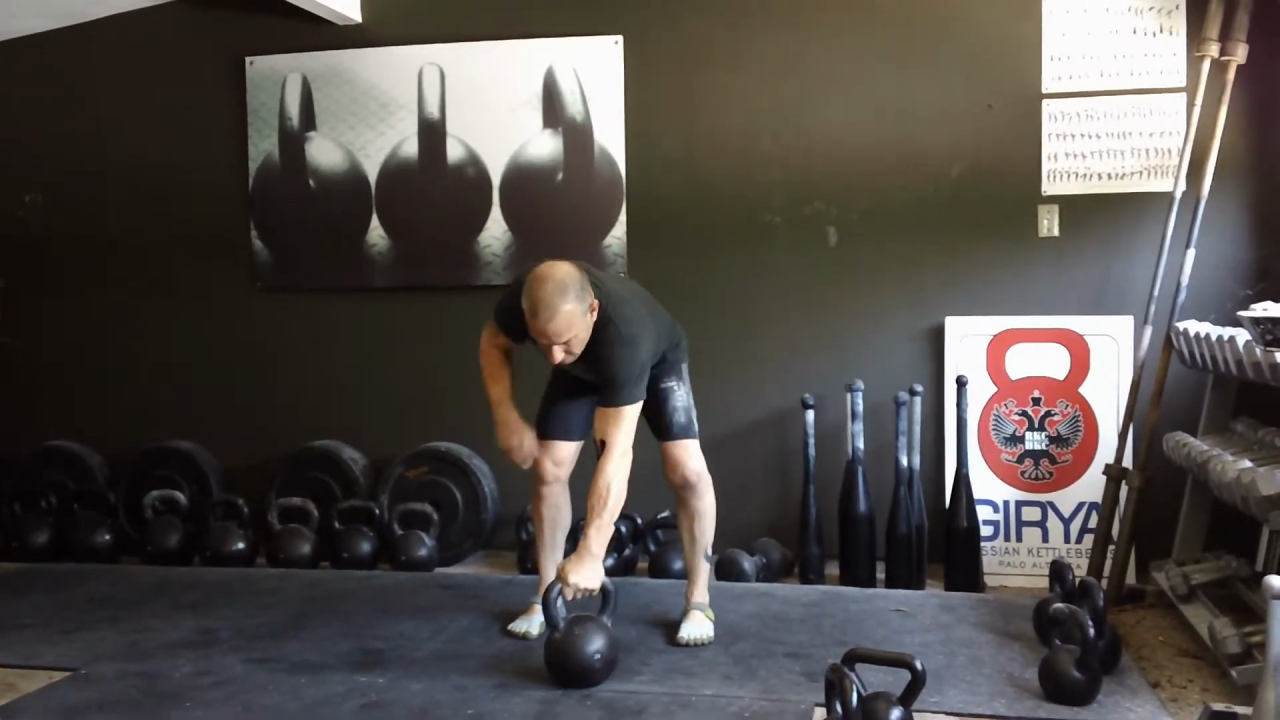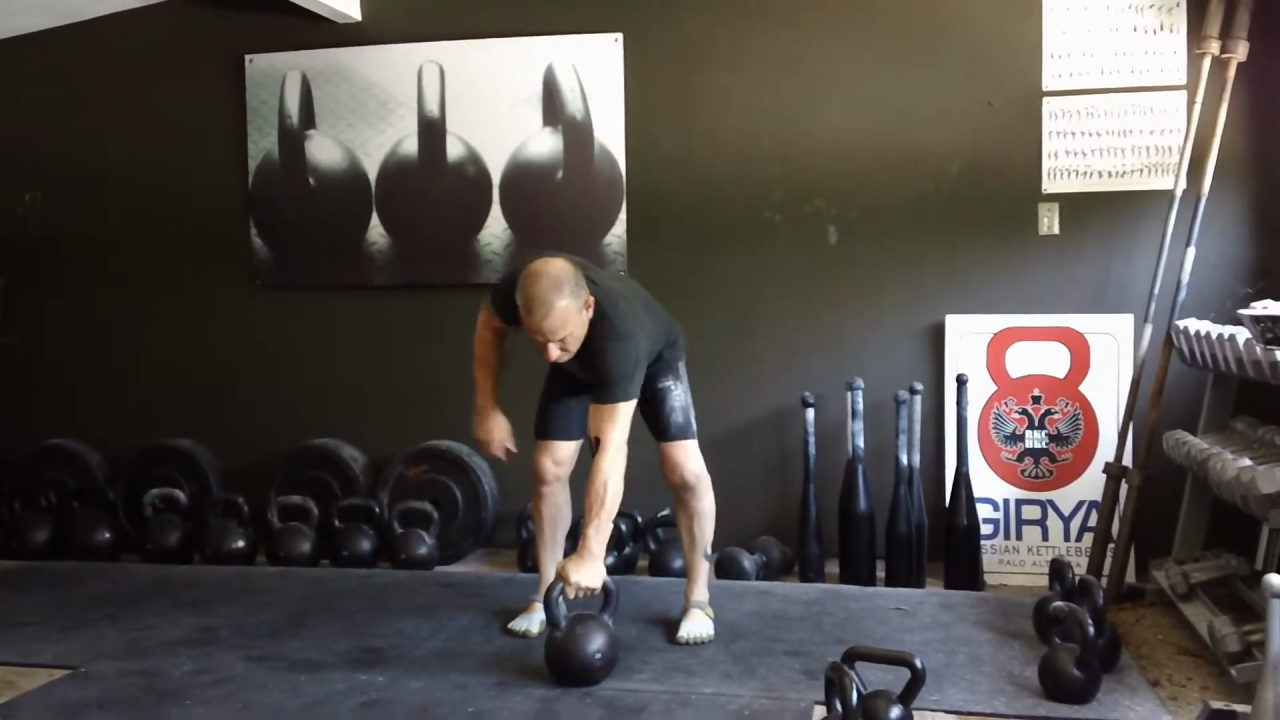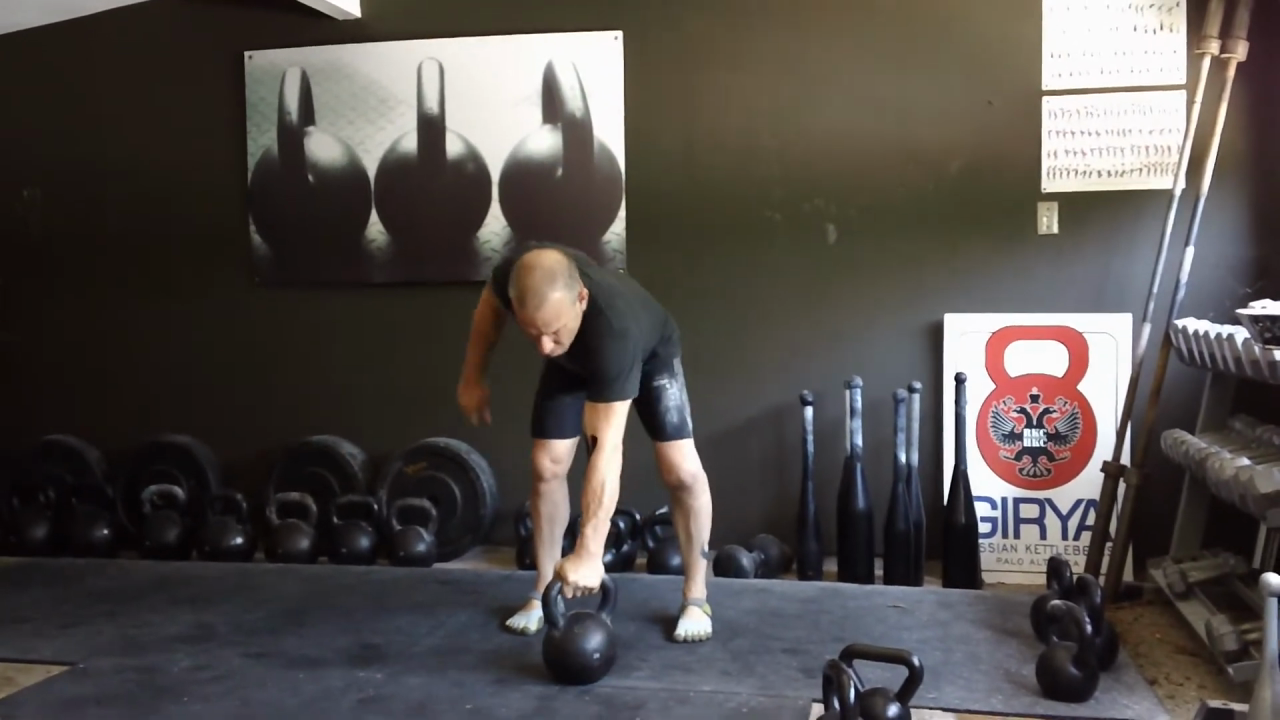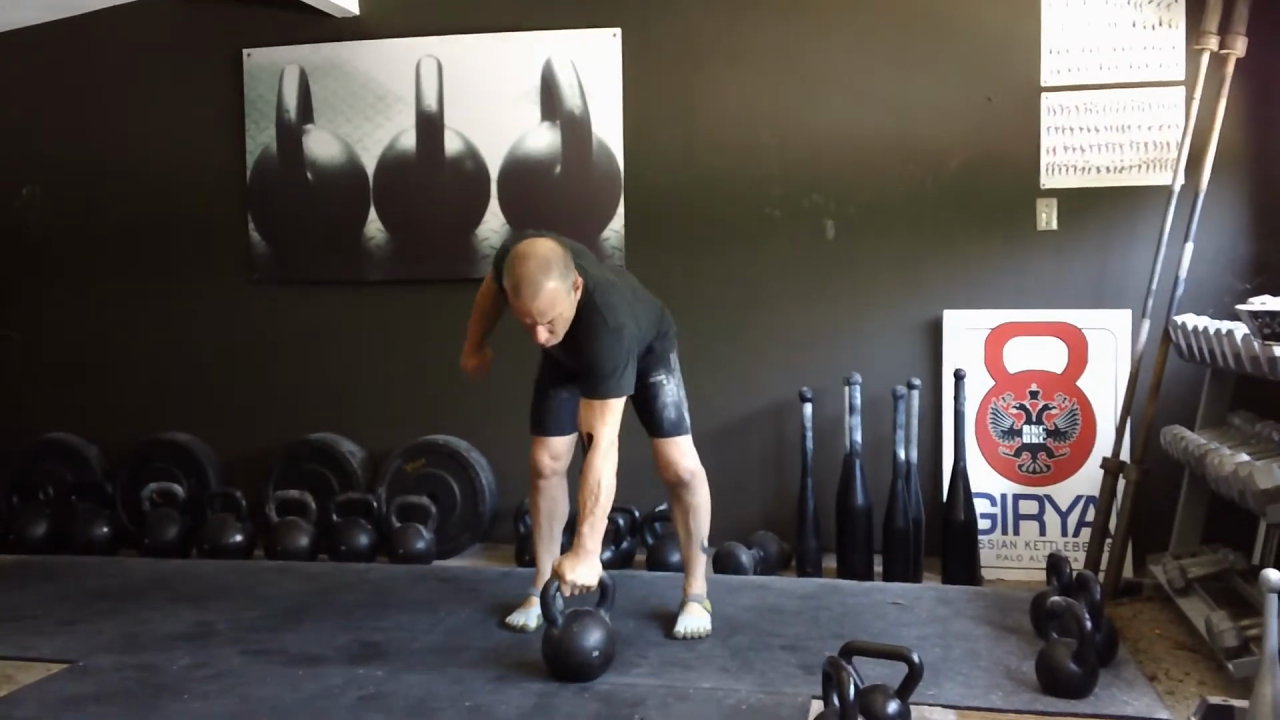
dt=0.1s
person 1, frame 1
left shoulder: (625, 335)
right shoulder: (524, 297)
left elbow: (616, 453)
right elbow: (494, 344)
left wrist: (590, 553)
right wrist: (507, 418)
left hip: (656, 357)
right hip: (583, 369)
left knee: (687, 471)
right knee: (549, 469)
left ankle: (698, 602)
right ankle: (546, 597)
person 1, frame 2
left shoulder: (620, 331)
right shoulder: (519, 288)
left elbow: (611, 449)
right elbow: (489, 323)
left wrist: (591, 553)
right wrist: (486, 408)
left hip: (653, 355)
right hip: (579, 367)
left knee: (686, 471)
right knee: (548, 468)
left ankle: (698, 601)
right ankle: (545, 595)
person 1, frame 3
left shoulder: (615, 329)
right shoulder: (517, 274)
left elbow: (607, 448)
right elbow: (489, 301)
left wrist: (588, 552)
right wrist: (473, 376)
left hip: (648, 351)
right hip: (574, 361)
left knee: (682, 471)
right knee: (547, 466)
left ankle: (696, 598)
right ankle: (543, 591)
person 1, frame 4
left shoulder: (609, 323)
right shoulder: (515, 261)
left elbow: (603, 445)
left wrist: (586, 551)
right wrist: (474, 343)
left hip: (645, 346)
right hip: (569, 356)
left knee: (680, 467)
right knee: (546, 462)
left ankle: (696, 594)
right ankle: (542, 588)
